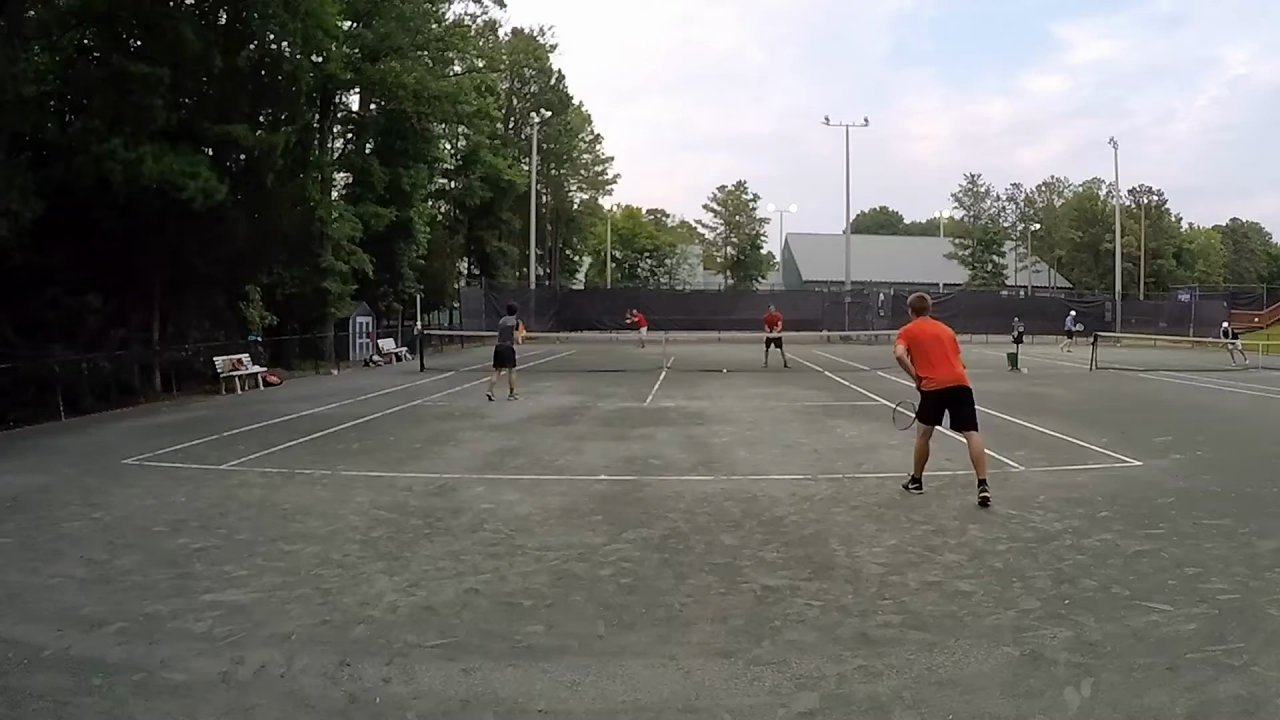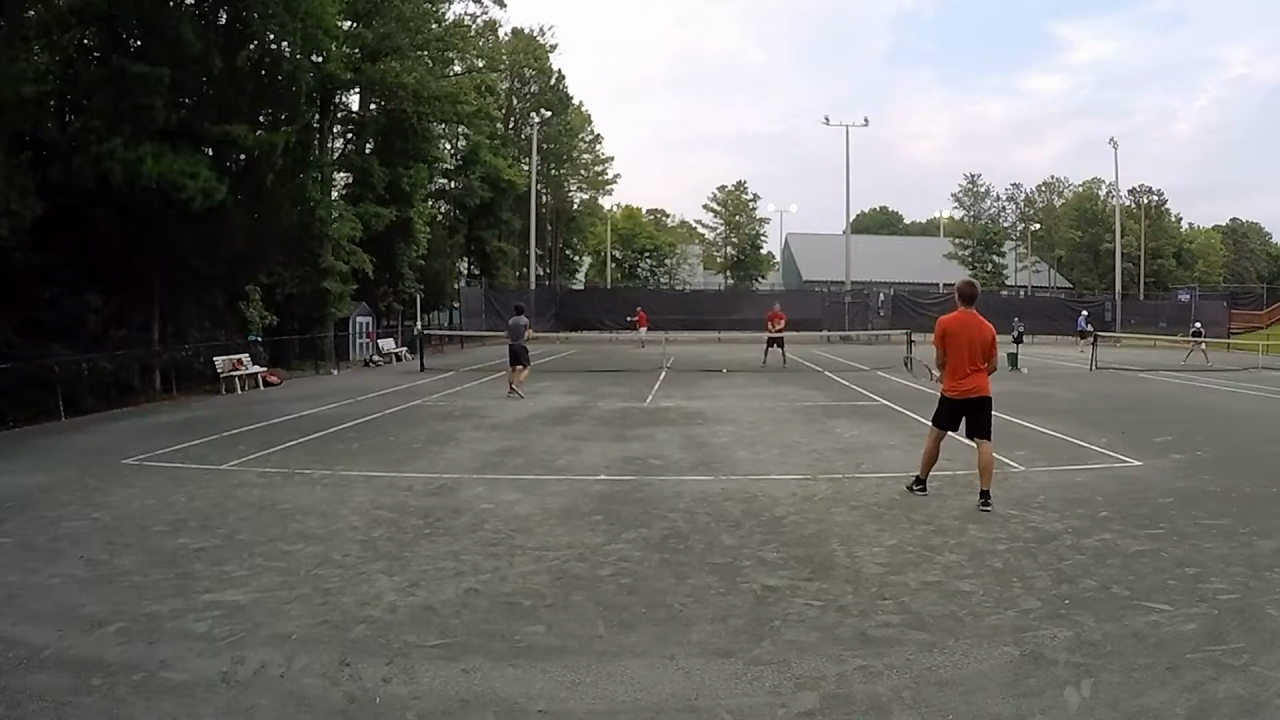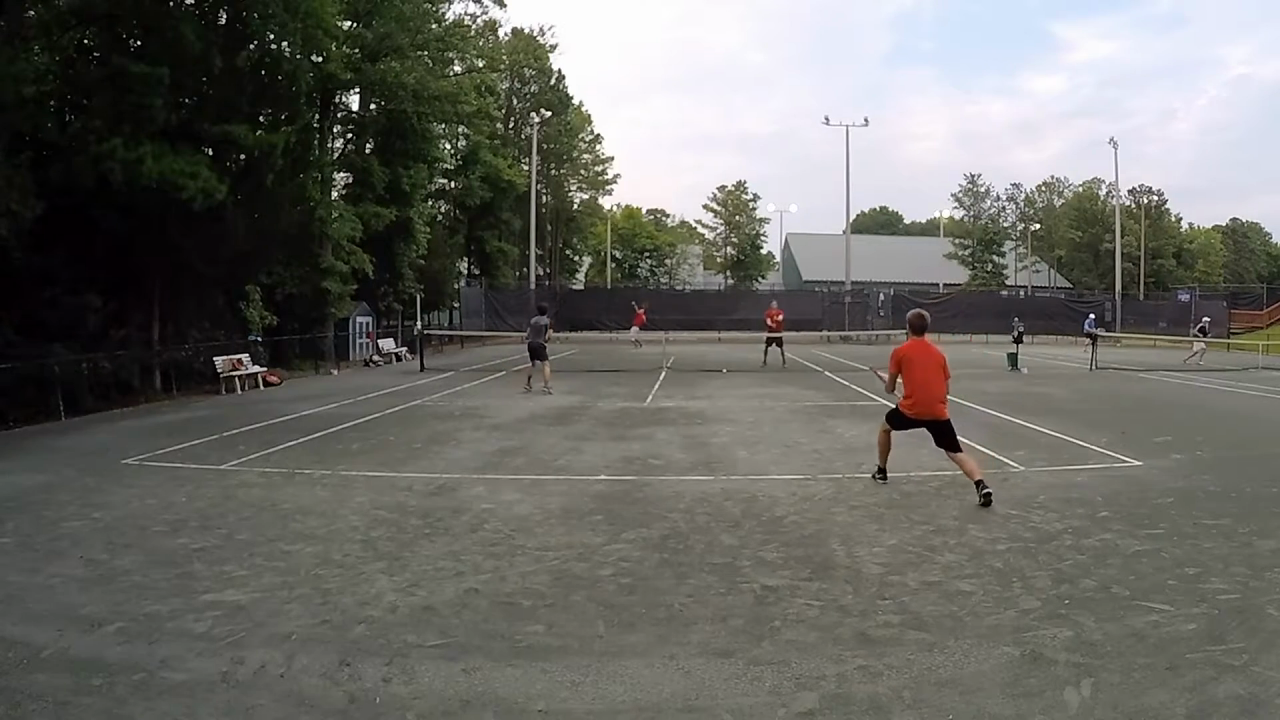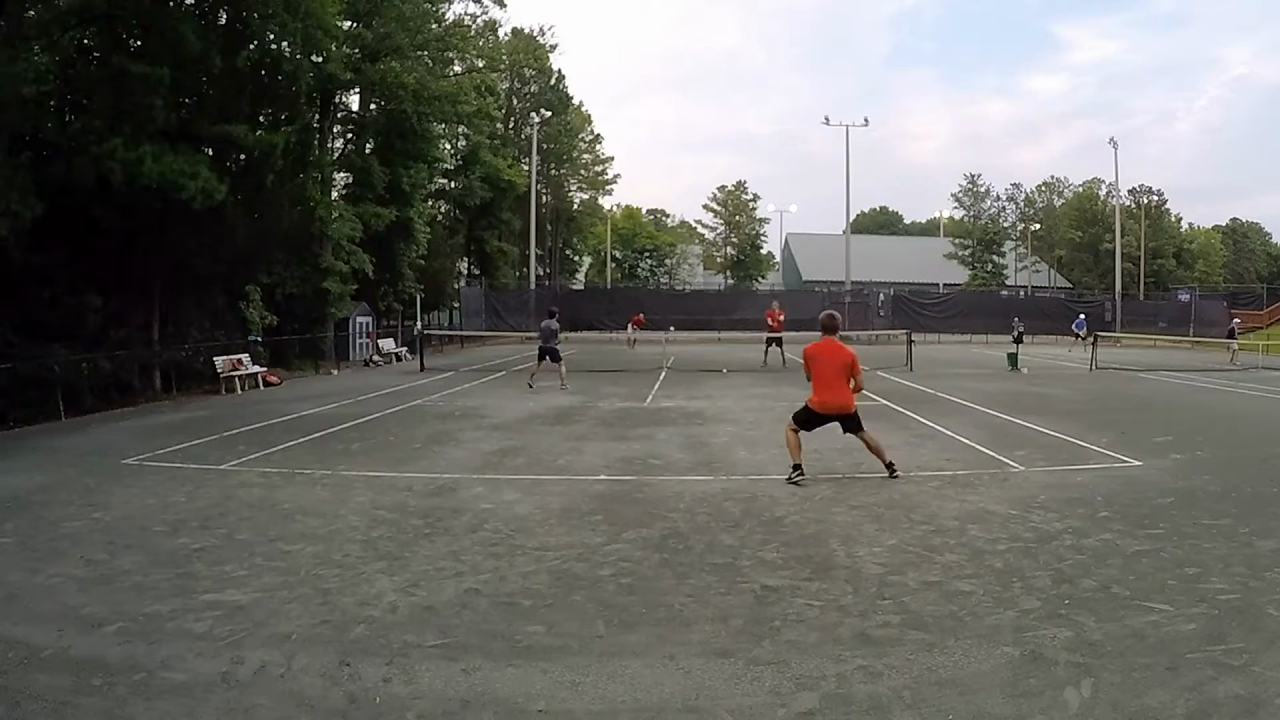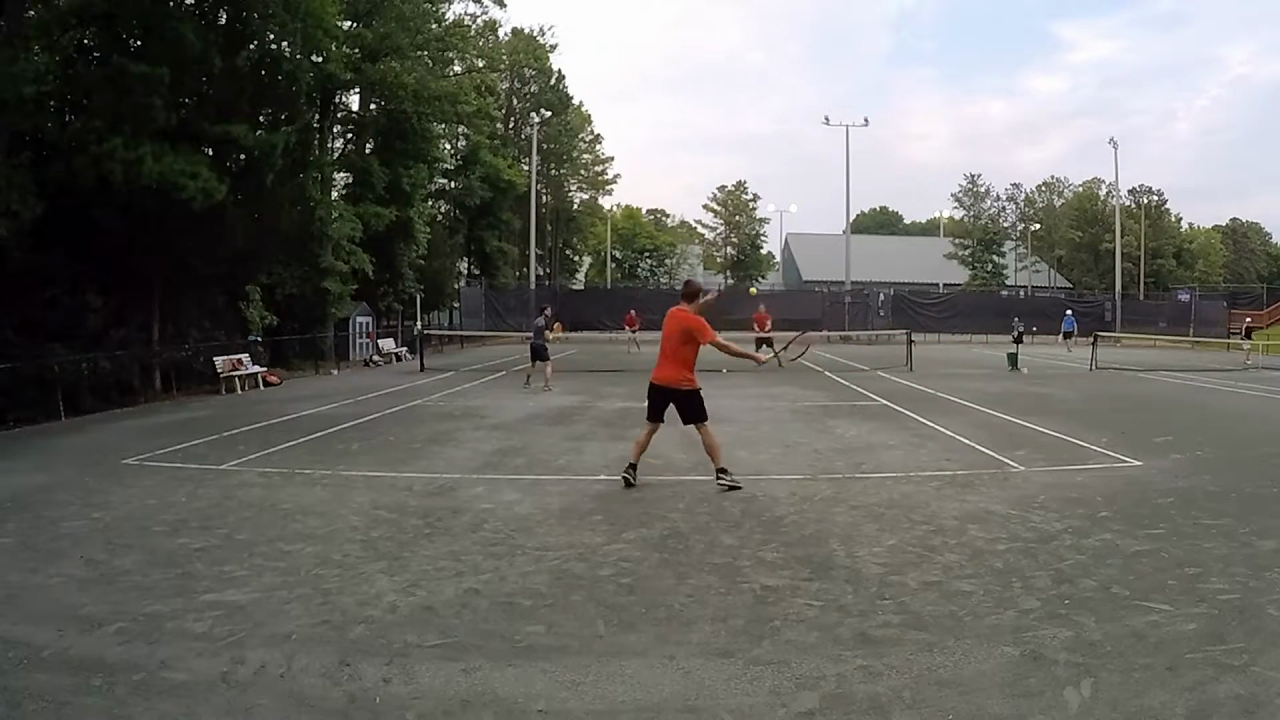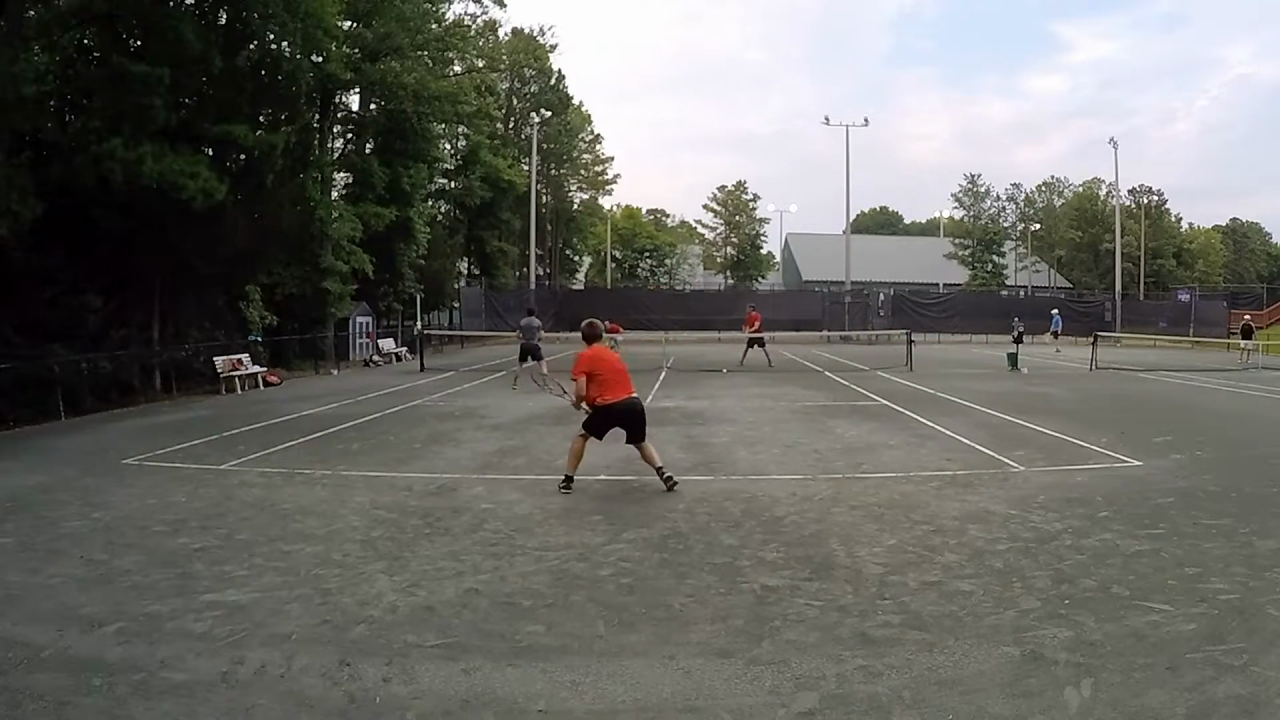
dt=0.7s
person 1, frame 1
left shoulder: (908, 331)
right shoulder: (946, 329)
left elbow: (900, 354)
left wrist: (916, 377)
left hip: (933, 387)
right hip: (960, 384)
left knee: (923, 434)
right knee: (971, 434)
left ankle: (916, 481)
right ankle: (983, 485)
person 1, frame 2
left shoulder: (945, 322)
right shoulder: (988, 328)
left elbow: (940, 361)
right elbow: (993, 366)
left hip: (953, 392)
right hip: (981, 393)
left knee: (935, 437)
right knee: (984, 443)
left ankle: (920, 482)
right ankle: (985, 495)
person 1, frame 3
left shoulder: (900, 352)
right shoulder: (938, 354)
left elbow: (890, 388)
right elbow: (945, 390)
left wrist: (888, 381)
left hip: (911, 410)
right hip: (938, 413)
left knee: (885, 427)
right knee: (957, 453)
left ankle: (881, 471)
right ankle: (981, 485)
person 1, frame 4
left shoulder: (809, 350)
right shoulder: (849, 353)
right elbow: (859, 385)
left hip: (817, 406)
right hip: (846, 406)
left knee: (791, 428)
right knee: (862, 434)
left ankle: (797, 469)
right ankle: (890, 467)
person 1, frame 5
left shoulder: (672, 313)
right shoulder: (696, 322)
right elbow: (723, 346)
left wrist: (705, 300)
right wrist: (754, 356)
left hip: (658, 381)
right hip: (683, 384)
left knee: (651, 427)
right knee: (703, 428)
left ankle: (630, 469)
right ankle: (722, 473)
person 1, frame 6
left shoulder: (583, 357)
right shoulder: (614, 355)
left elbow: (581, 392)
left wrist: (577, 403)
left hip: (610, 407)
right hip: (634, 404)
left knee: (581, 436)
right knee: (641, 444)
left ankle: (568, 480)
right ankle: (662, 471)
